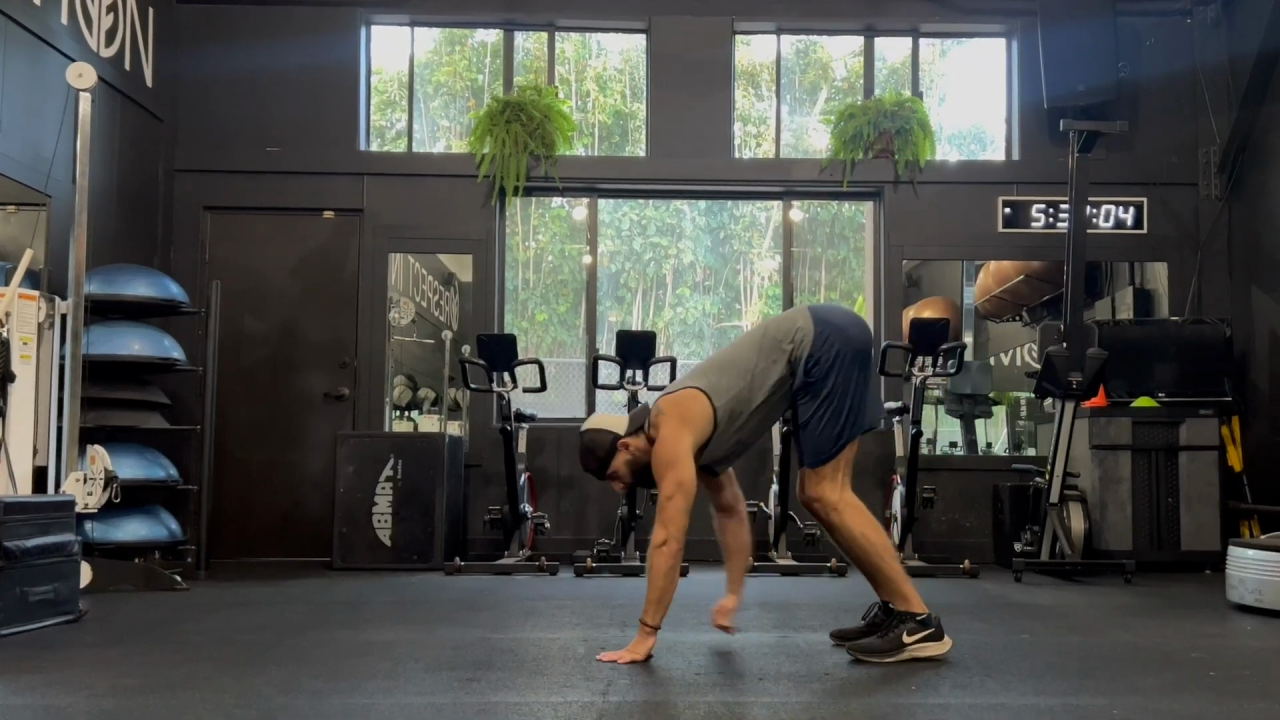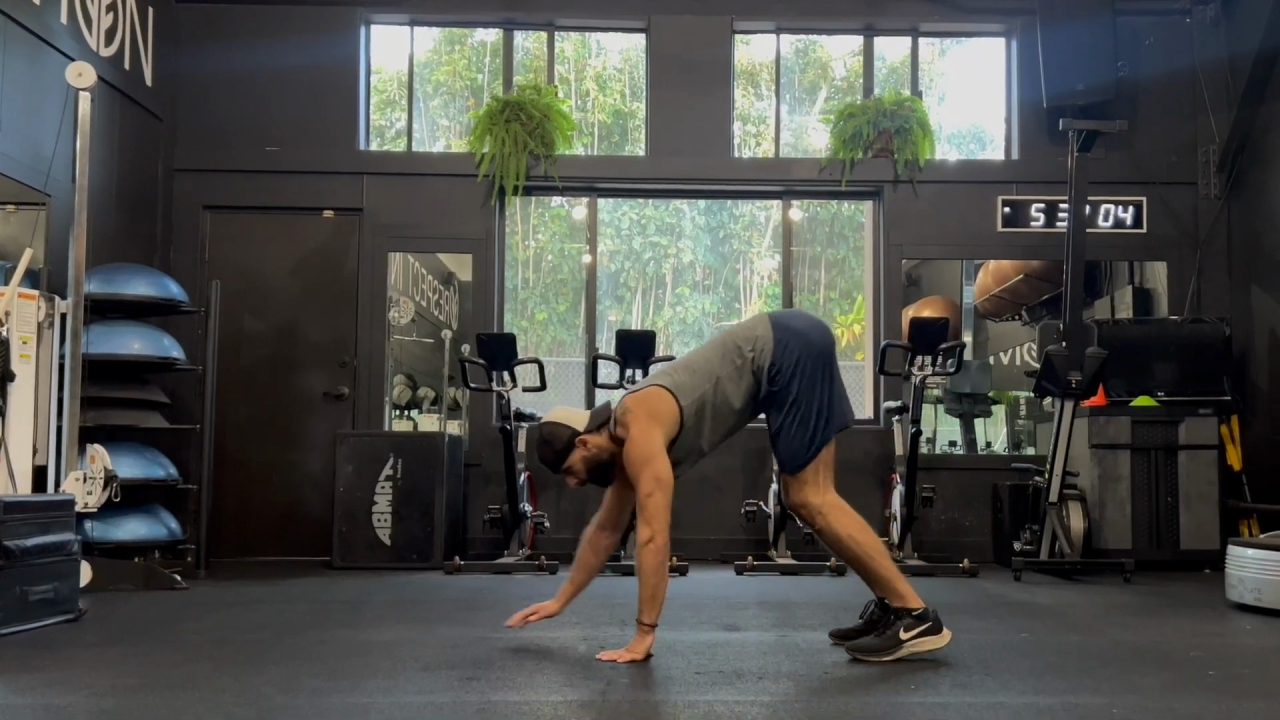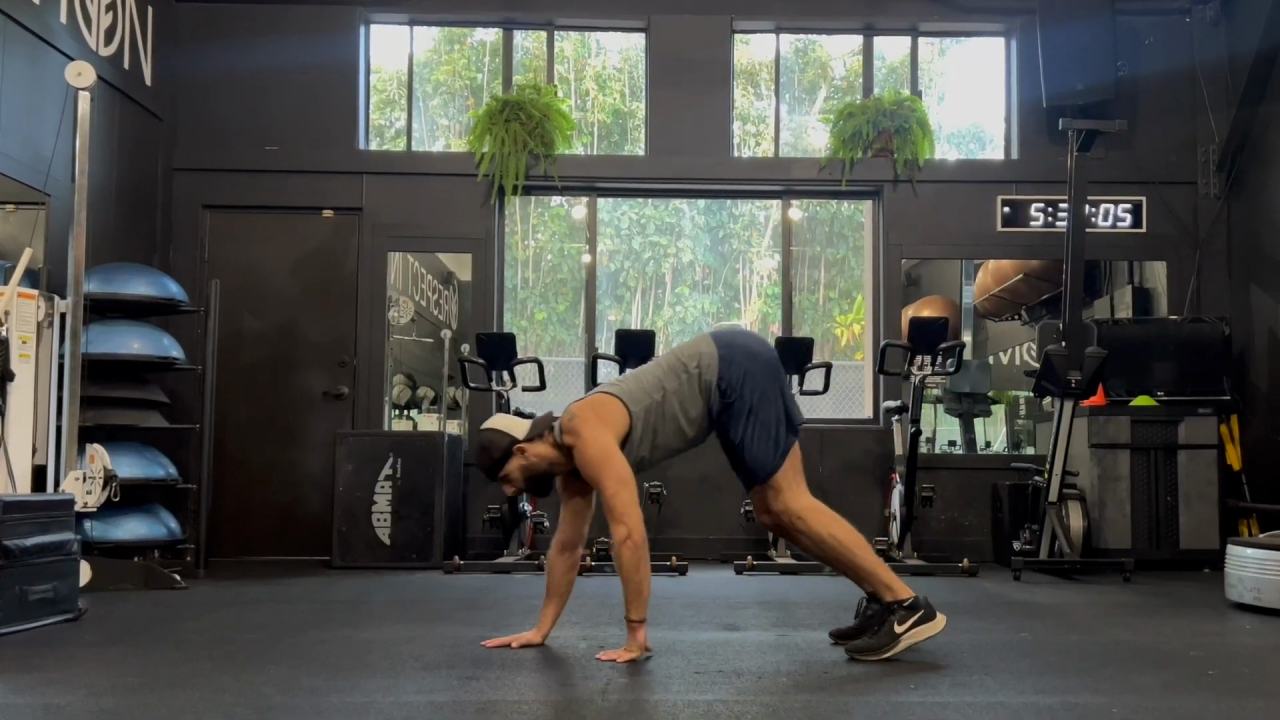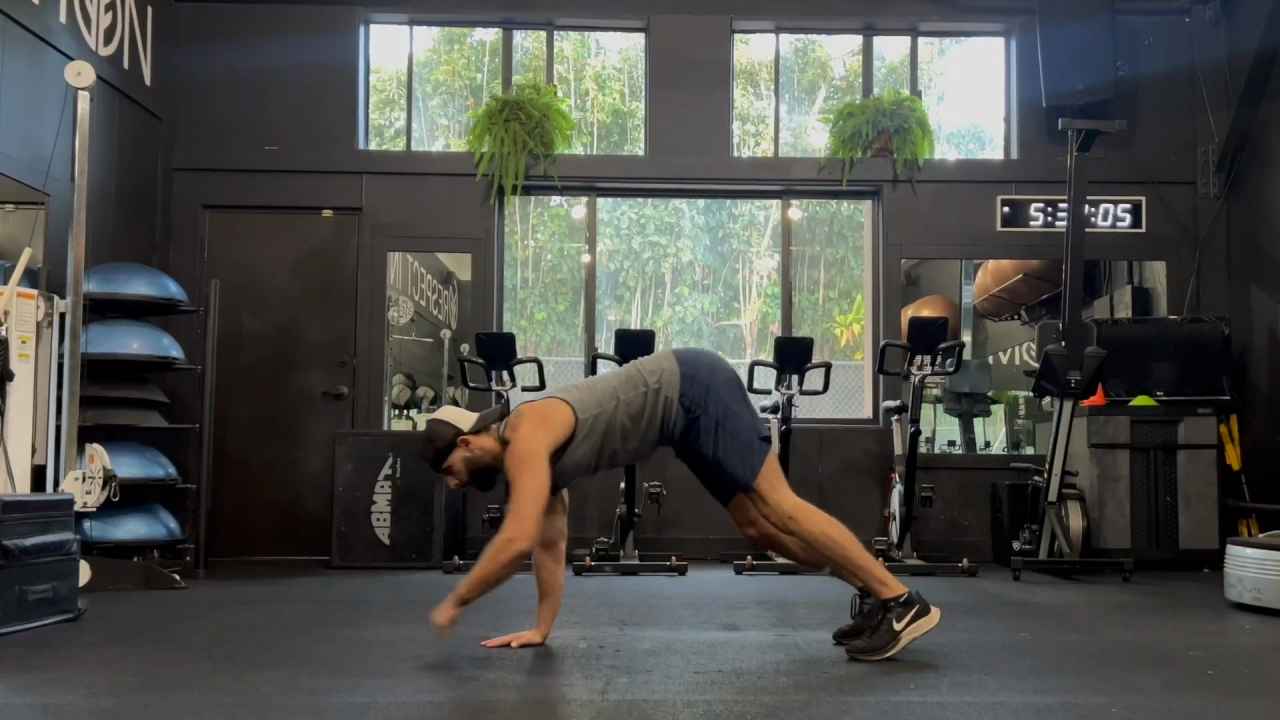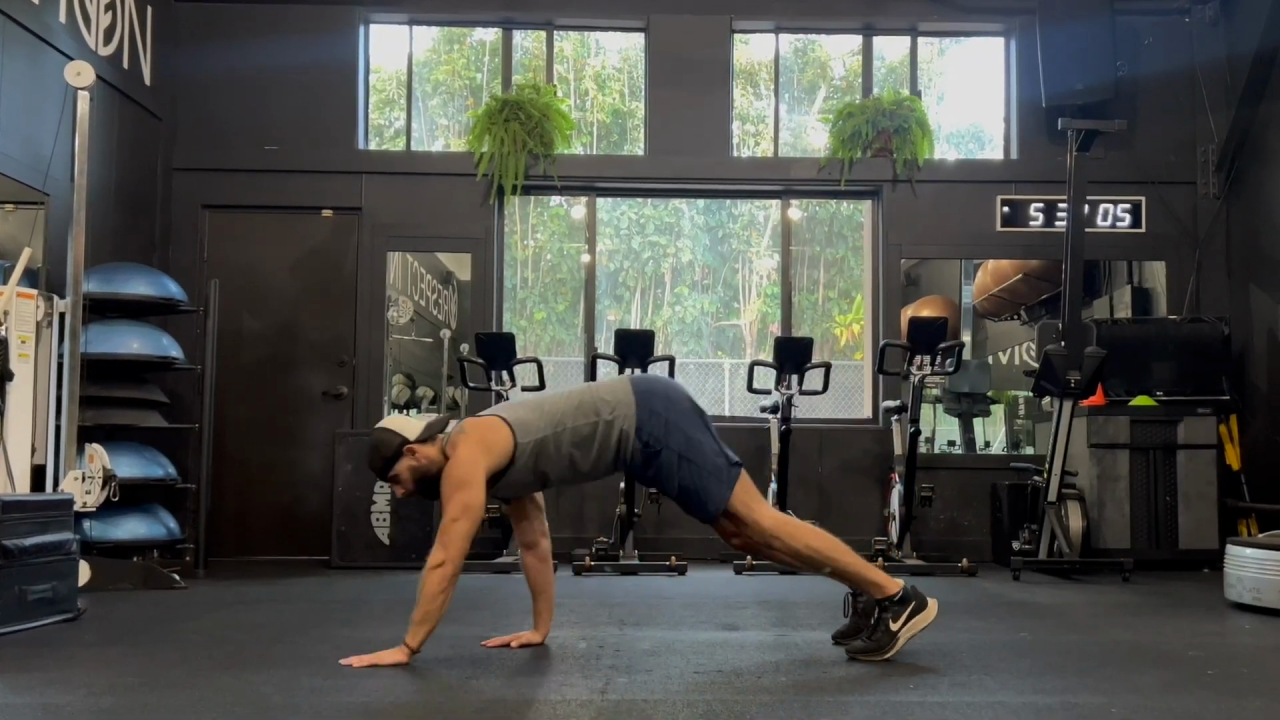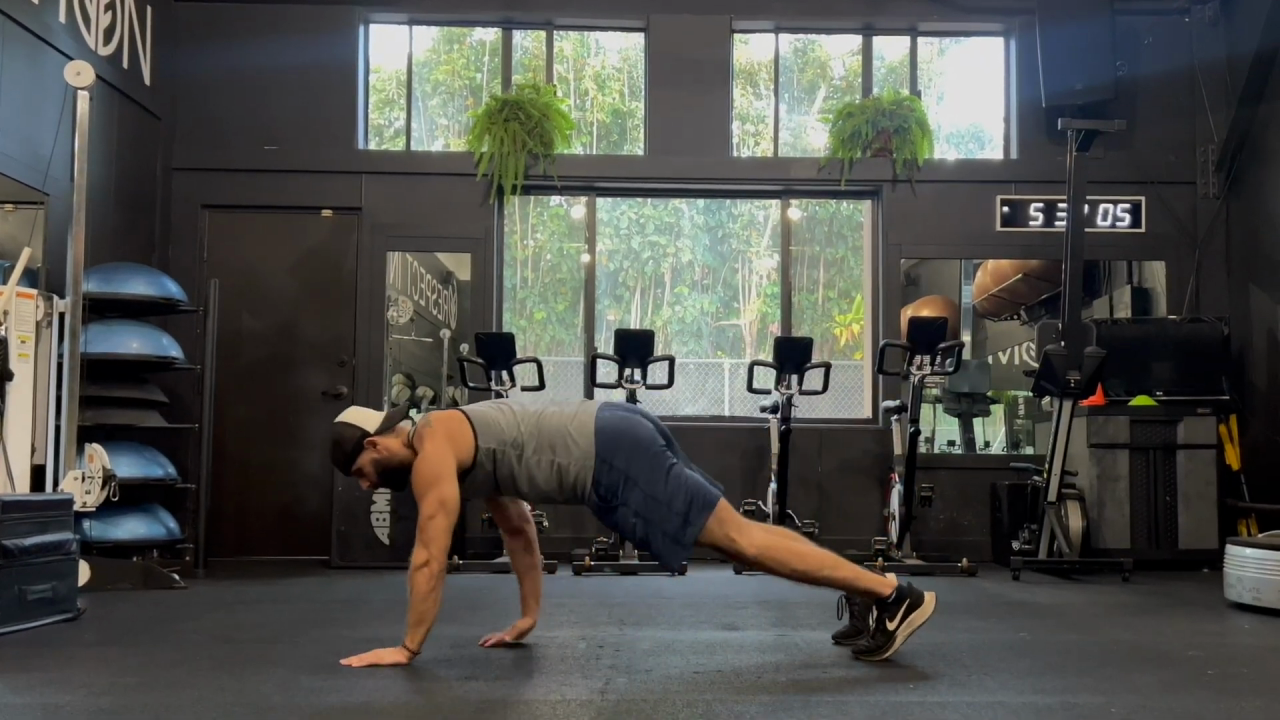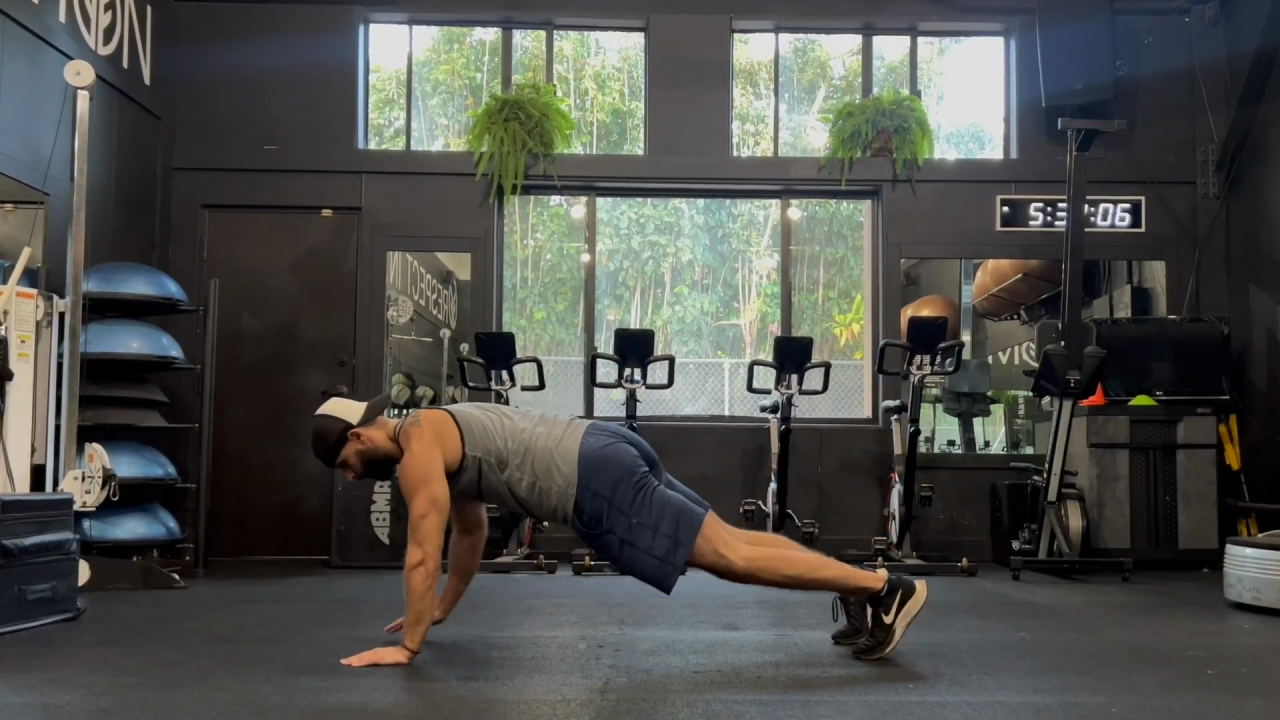
dt=0.3s
person 1, frame 1
left shoulder: (669, 434)
right shoulder: (684, 435)
left elbow: (667, 538)
right elbow: (730, 508)
left wrist: (646, 635)
right wrist: (733, 591)
left hip: (826, 340)
right hip: (818, 345)
left knee: (826, 496)
right knee: (816, 496)
left ankle: (919, 623)
right ankle: (894, 609)
person 1, frame 2
left shoulder: (639, 432)
right shoulder: (628, 438)
left elbow: (653, 537)
right elbow: (605, 527)
left wrist: (644, 635)
right wrist: (560, 600)
left hip: (787, 348)
right hip: (784, 349)
left knee: (811, 500)
right knee: (805, 500)
left ankle: (914, 617)
right ankle: (889, 606)
person 1, frame 3
left shoulder: (586, 437)
right shoulder: (570, 459)
left elbow: (630, 532)
right elbow: (567, 544)
left wrist: (636, 623)
right wrist: (544, 625)
left hip: (731, 367)
right hip: (726, 381)
left knee: (790, 504)
right knee: (774, 514)
left ankle: (908, 606)
right ankle: (881, 599)
person 1, frame 4
left shoulder: (523, 438)
right shoulder: (531, 451)
left elbow: (518, 538)
right elbow: (546, 540)
left wrist: (456, 602)
right wrist: (542, 626)
left hip: (693, 387)
right hip: (686, 402)
left knee: (778, 510)
right knee: (757, 526)
left ankle: (902, 602)
right ankle: (875, 596)
person 1, frame 5
left shoulder: (466, 455)
right shoulder: (494, 461)
left elbow: (445, 560)
right elbow: (534, 541)
left wrist: (408, 647)
right wrist: (542, 627)
left hip: (646, 415)
right hip: (642, 419)
left knee: (754, 519)
right knee: (742, 532)
left ankle: (898, 598)
right ankle: (870, 595)
person 1, frame 6
left shoulder: (430, 449)
right shoulder: (462, 449)
left elbow: (428, 559)
right elbow: (517, 527)
left wrist: (408, 648)
right wrist: (529, 613)
left hip: (613, 459)
right hip: (619, 433)
left knee: (740, 541)
right knee: (738, 535)
left ankle: (892, 594)
right ankle: (867, 591)
person 1, frame 7
left shoulder: (416, 445)
right shoulder: (440, 433)
left elbow: (422, 556)
right elbow: (470, 530)
left wrist: (407, 645)
right wrist: (439, 611)
left hip: (595, 485)
right hip: (605, 450)
left knee: (730, 557)
right knee: (726, 538)
left ankle: (886, 588)
right ankle: (859, 589)
